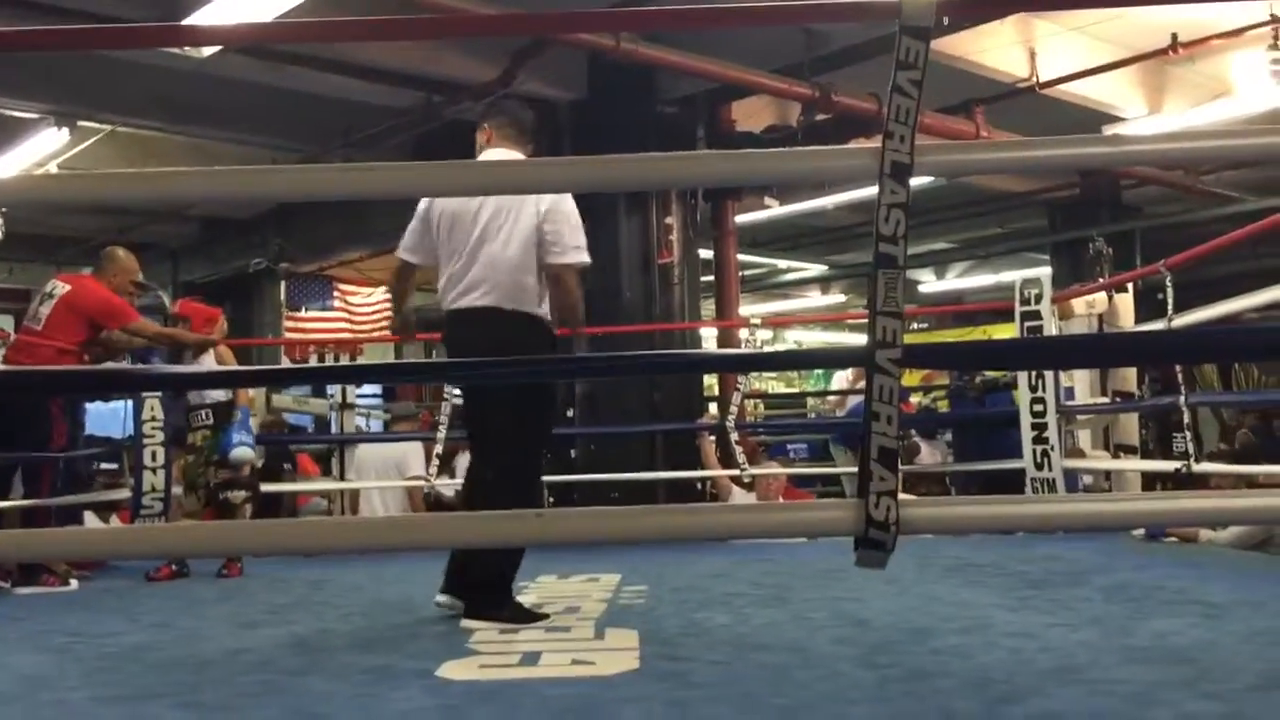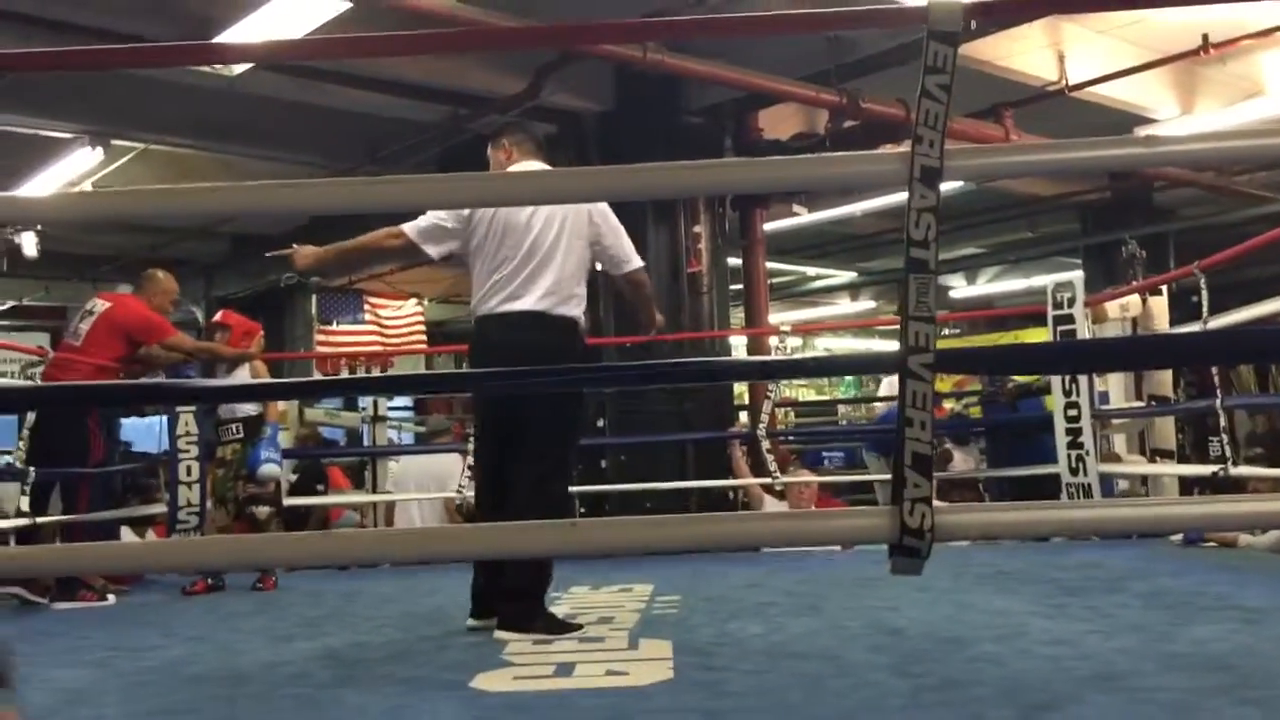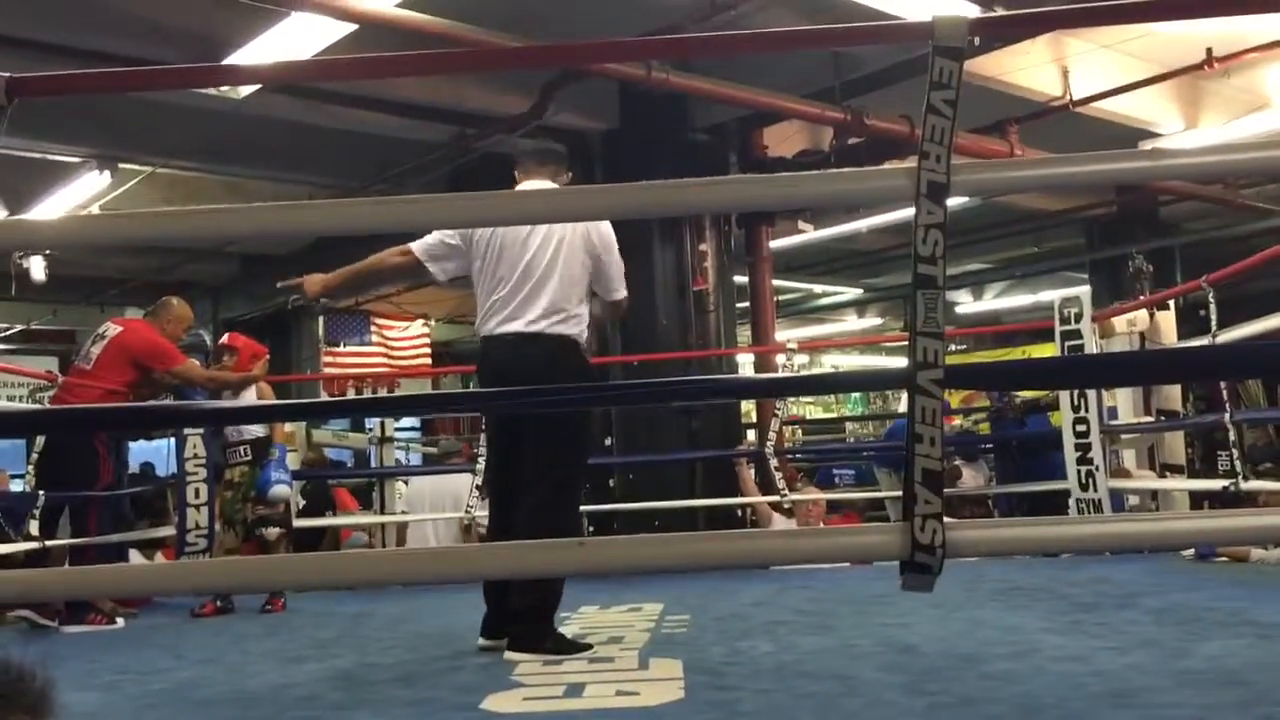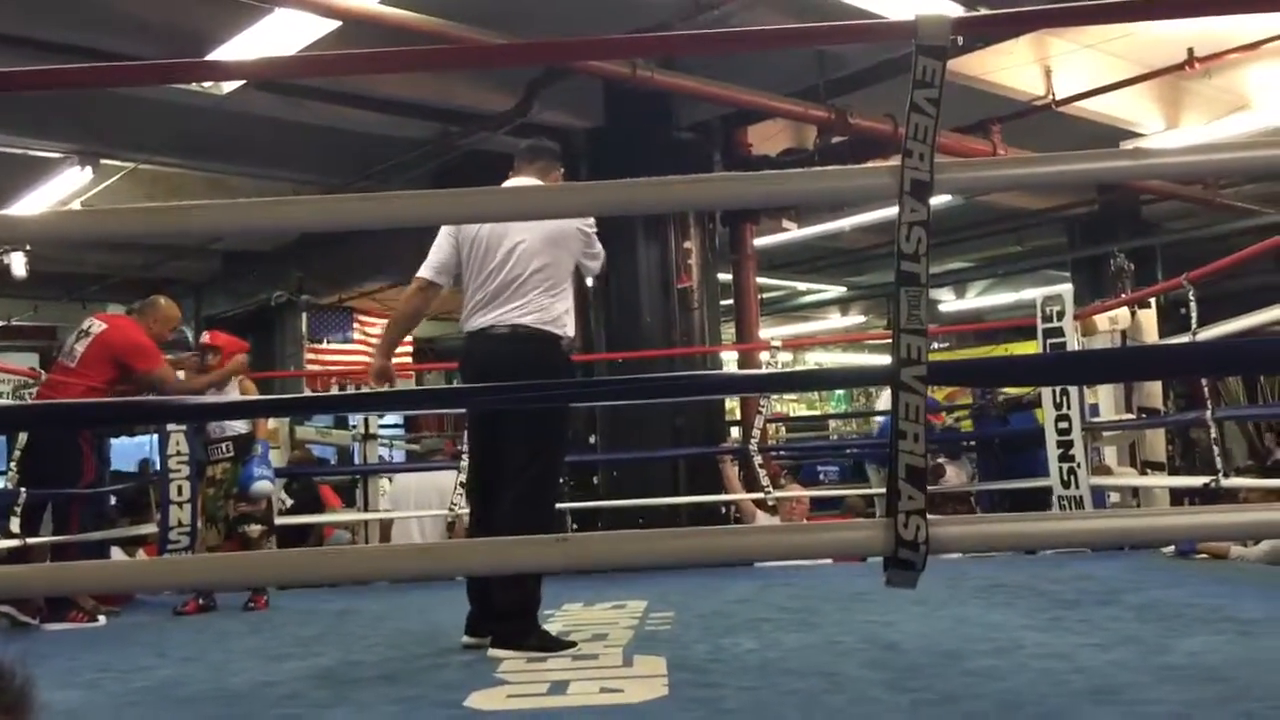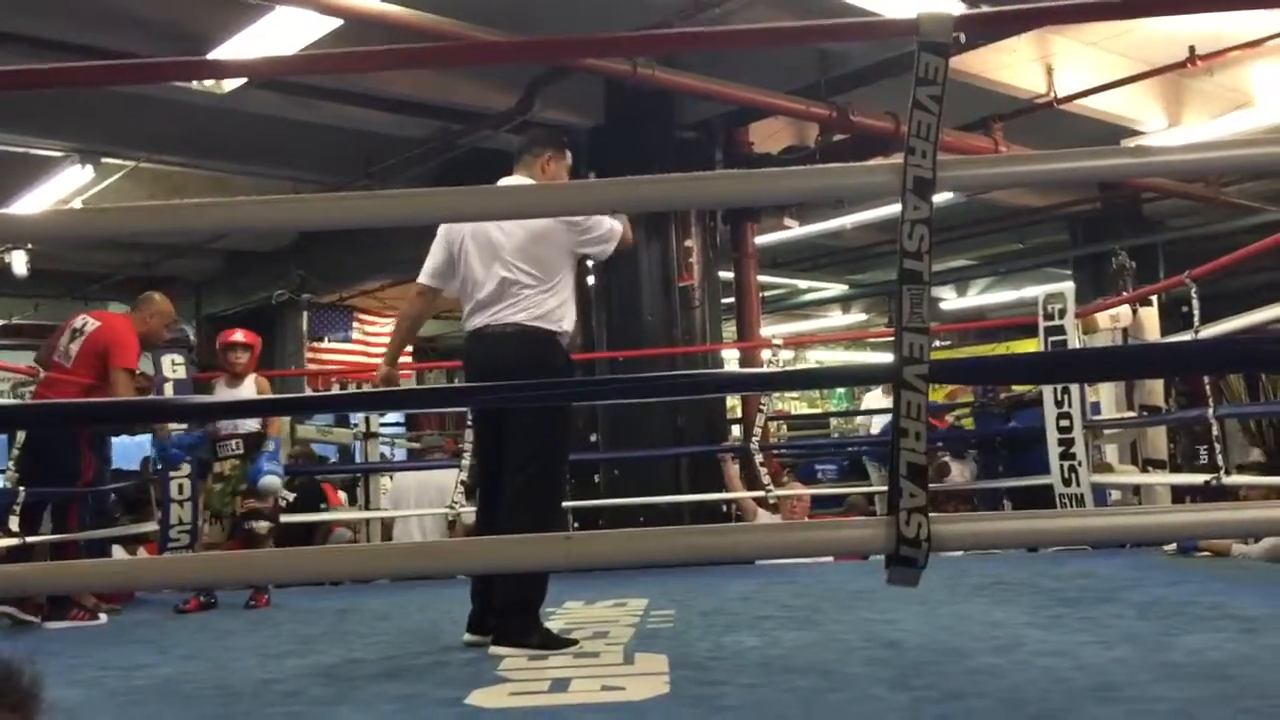
dt=0.4s
person 1, frame 1
left shoulder: (445, 188)
right shoulder: (545, 189)
left elbow: (406, 264)
right elbow: (565, 272)
left wrist: (400, 311)
left hip: (462, 332)
right hip: (520, 335)
left knee: (487, 460)
right knee: (517, 466)
left ankle: (464, 579)
right ankle: (490, 597)
person 1, frame 2
right shoulder: (584, 198)
left elbow: (397, 241)
right elbow: (631, 273)
left wrist: (322, 257)
right wrist: (650, 316)
left hip: (495, 340)
right hip: (555, 341)
left knee: (495, 471)
right knee: (543, 472)
left ankle: (489, 601)
right ankle: (523, 608)
person 1, frame 3
right shoulder: (590, 221)
left elbow: (403, 259)
right elbow: (614, 303)
left wrist: (330, 282)
right wrist: (585, 315)
left hip: (500, 358)
right hip: (557, 360)
left knee: (507, 489)
right knee: (552, 492)
left ankle: (500, 620)
right ankle: (532, 628)
person 1, frame 4
left shoulder: (467, 215)
right shoulder: (571, 215)
left elbow: (422, 289)
right elbow: (594, 265)
left wrist: (383, 351)
left hip: (481, 353)
right hip: (537, 354)
left knee: (489, 485)
right knee: (530, 488)
left ankle: (484, 616)
right ankle: (515, 625)
person 1, frame 5
left shoulder: (463, 214)
left elbow: (423, 294)
right elbow: (623, 236)
left wrist: (390, 360)
left hip: (483, 351)
right hip: (533, 353)
left knee: (495, 485)
right knee: (534, 487)
left ankle: (486, 615)
right ankle: (515, 622)
person 2, frame 1
left shoulder: (63, 282)
right shoulder: (100, 298)
right elbow: (158, 335)
left wrist: (135, 341)
right wrist: (206, 340)
right hip: (45, 387)
right knee: (42, 475)
right ankle: (31, 570)
person 2, frame 2
left shoulder: (104, 302)
right shoulder: (140, 315)
right elbow: (197, 349)
left wrist: (177, 358)
right wrist: (245, 354)
right hip: (80, 403)
left knee: (41, 484)
right knee: (82, 491)
right ankle: (69, 586)
person 2, frame 3
left shoulder: (118, 327)
right shoulder: (149, 340)
right elbow: (204, 379)
left wrist: (176, 380)
right wrist: (251, 376)
right hip: (89, 428)
left knee: (51, 508)
right knee: (92, 515)
right ankle: (79, 609)
person 2, frame 4
left shoulder: (100, 321)
right shoulder: (135, 340)
right elbow: (178, 388)
left wrist: (157, 372)
right wrist: (226, 372)
right hip: (72, 424)
left knee: (33, 505)
right knee: (75, 511)
right ankle: (60, 606)
person 2, frame 5
left shoulder: (86, 318)
right shoulder: (125, 337)
left elbow: (44, 357)
right elbow: (122, 397)
right hip: (73, 424)
left knee: (33, 504)
right knee: (72, 510)
right ankle: (61, 605)
person 3, frame 1
left shoulder: (219, 352)
right shoulder: (186, 356)
left elbow: (241, 389)
left wrist: (241, 426)
left hip: (224, 429)
right hip: (198, 433)
left knee: (232, 496)
right knee: (189, 495)
left ankle: (234, 558)
right ankle: (177, 560)
person 3, frame 2
left shoulder: (254, 366)
right shoulder: (219, 369)
left elbow: (271, 404)
left wrist: (269, 441)
left hip: (253, 442)
right hip: (226, 446)
left knee: (262, 510)
right knee: (219, 510)
left ankle: (267, 572)
right ankle: (213, 574)
person 3, frame 3
left shoulder: (260, 388)
right shoulder: (225, 392)
left elbow: (277, 426)
left wrist: (277, 463)
left hip: (261, 464)
right hip: (233, 468)
left knee: (270, 532)
right knee: (228, 532)
left ankle: (277, 594)
right ankle: (222, 596)
person 3, frame 4
left shoulder: (243, 383)
right shoulder: (207, 389)
left elbow: (260, 421)
right elbow: (201, 422)
left wrist: (260, 459)
left hip: (244, 460)
right hip: (215, 465)
left knee: (253, 528)
right knee: (210, 530)
left ankle: (259, 591)
right ankle: (204, 594)
person 3, frame 5
left shoulder: (259, 383)
right shoulder: (217, 385)
left elbow: (273, 420)
right elbow: (214, 426)
left wrist: (270, 456)
right wrist: (186, 441)
left hip: (251, 458)
right hip: (222, 462)
left knee: (258, 527)
right knee: (212, 527)
left ankle: (261, 589)
right ankle: (205, 593)
